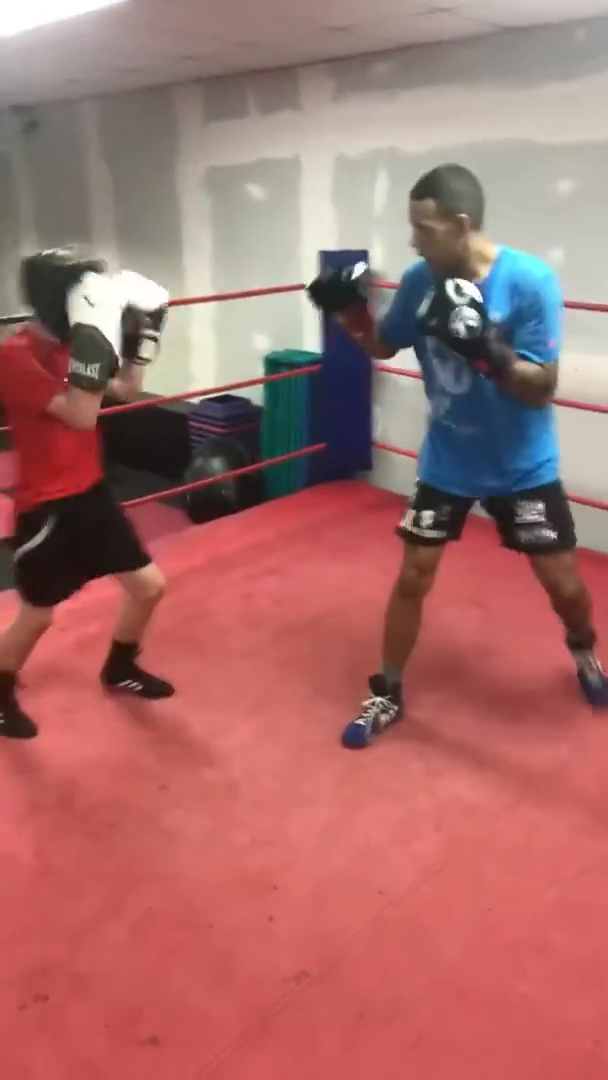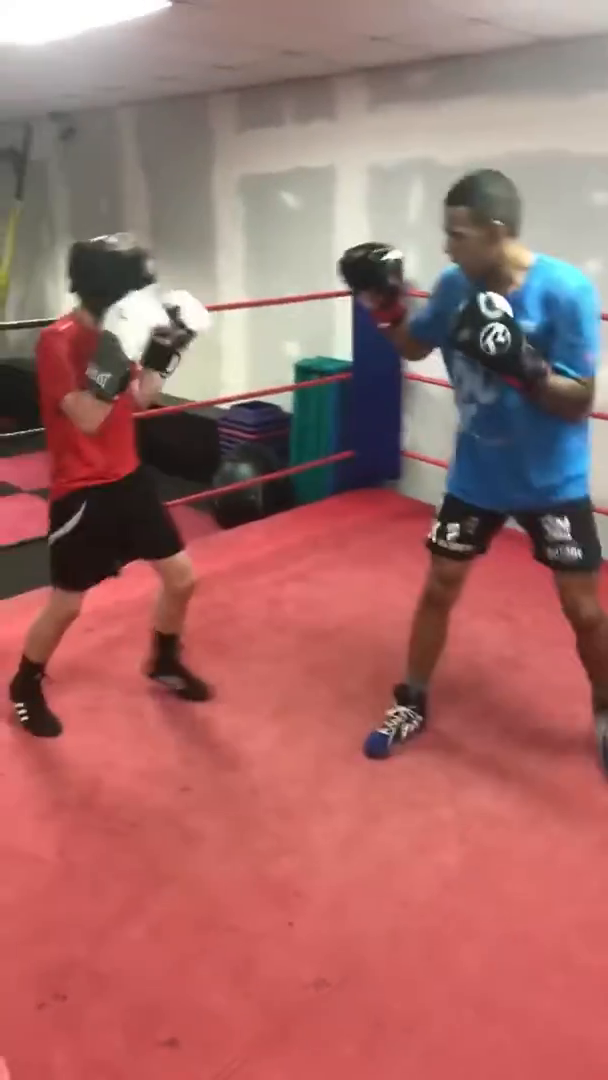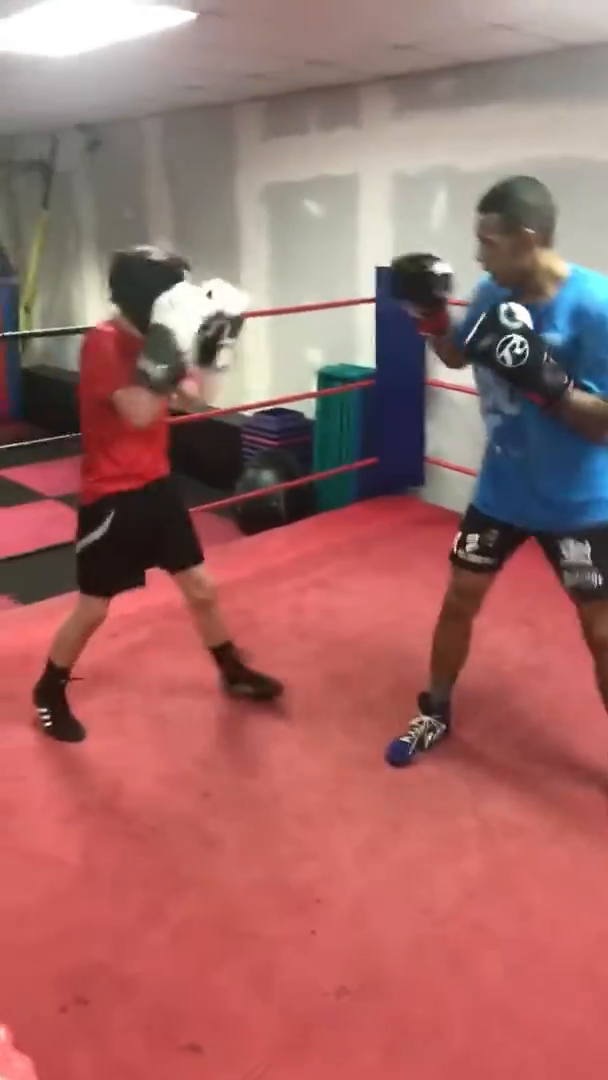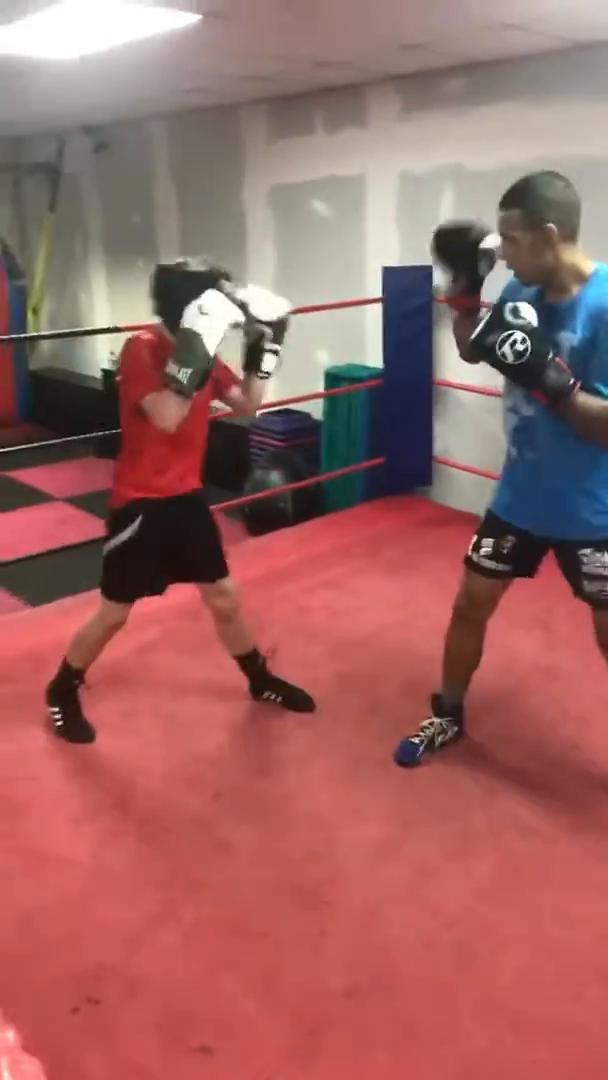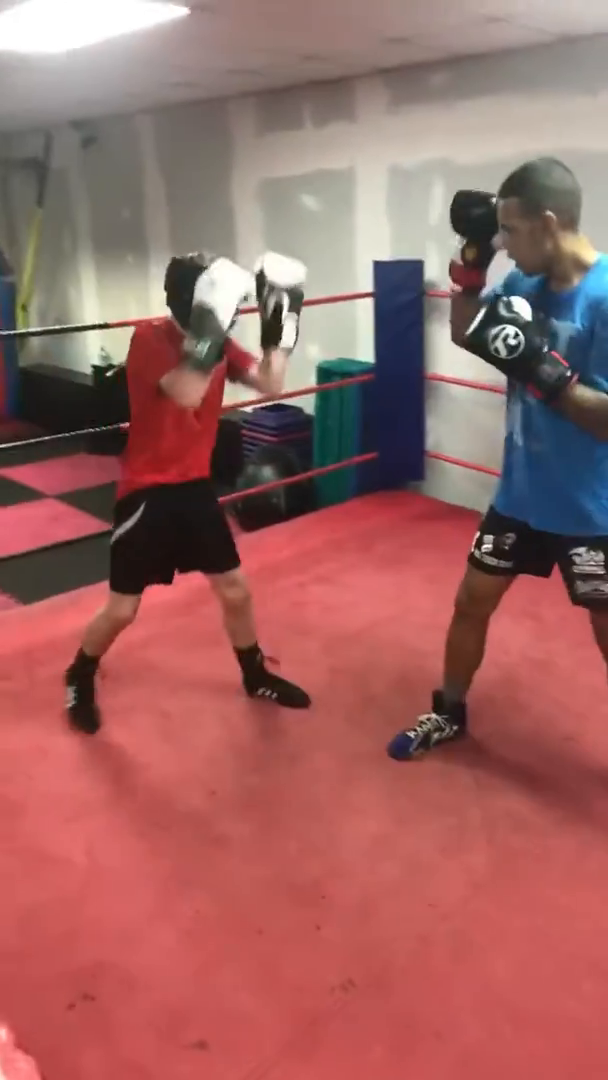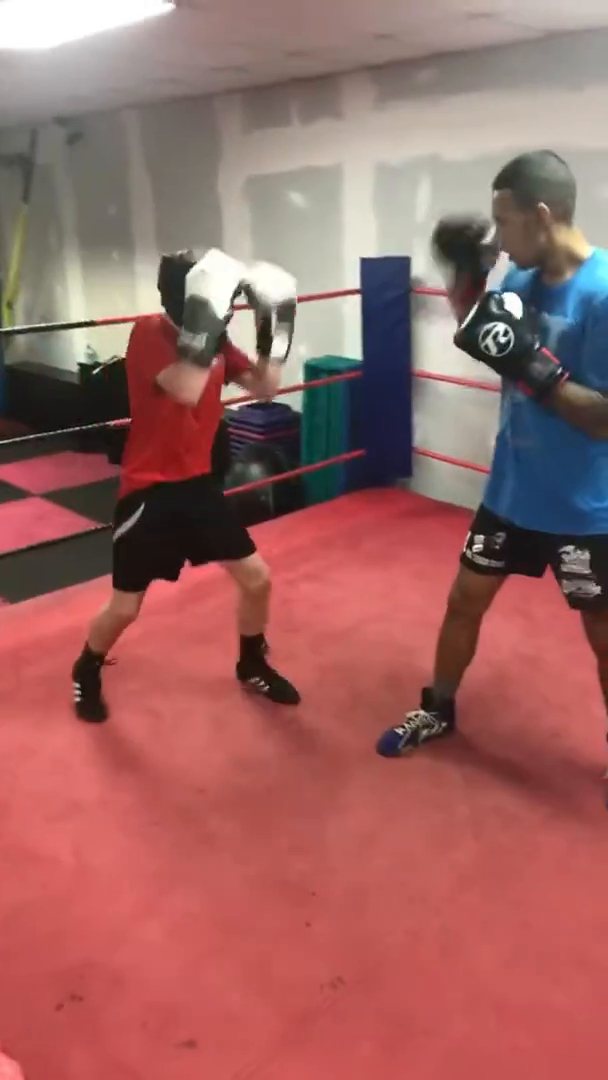
dt=0.1s
person 1, frame 1
left shoulder: (530, 281)
right shoulder: (420, 279)
left elbow: (543, 388)
right elbow: (382, 347)
left wrist: (488, 349)
right wrist: (350, 310)
left hip: (523, 465)
right hip: (446, 461)
right knee: (412, 578)
right ankle: (385, 696)
person 1, frame 2
right shoulder: (455, 287)
right elbow: (414, 346)
left wrist: (519, 362)
right wrist: (384, 299)
left hip: (552, 479)
right hip: (476, 473)
right knee: (438, 590)
right ankle: (411, 705)
person 1, frame 3
right shoulder: (494, 292)
right elbow: (453, 356)
left wrist: (539, 377)
right wrist: (427, 305)
right hip: (501, 488)
right knee: (458, 602)
right ankle: (434, 715)
person 1, frame 4
right shoulder: (522, 291)
right elbow: (469, 349)
left wrist: (544, 375)
right wrist: (464, 283)
right hip: (520, 496)
right knee: (470, 605)
right ankle: (447, 716)
person 1, frame 5
right shoulder: (525, 283)
right elbow: (464, 337)
left wrist: (540, 367)
right wrist: (472, 259)
right hip: (522, 492)
right knee: (472, 601)
right ankle: (448, 712)
person 1, frame 6
right shoulder: (522, 278)
right elbow: (472, 343)
left wrist: (531, 363)
right wrist: (463, 269)
right hip: (512, 489)
right knee: (465, 601)
right ankle: (438, 710)
person 2, frame 1
left shoulder: (73, 341)
left elbow: (127, 391)
right elbow: (79, 417)
left wrist: (143, 327)
right wrist: (93, 336)
left hip: (92, 492)
right hip: (47, 506)
left knee: (150, 586)
left ankle: (119, 668)
person 2, frame 2
left shoulder: (109, 334)
right shoulder: (59, 341)
left elbow: (139, 397)
right elbow: (86, 418)
left wrist: (166, 343)
right wrist: (117, 348)
left hip: (127, 479)
right hip: (81, 491)
left knee: (182, 575)
right knee: (66, 604)
left ankle: (165, 662)
right ankle: (25, 688)
person 2, frame 3
left shoulder: (159, 339)
right shoulder: (103, 342)
left elbow: (187, 394)
right elbow: (139, 412)
left wrist: (214, 337)
right wrist: (166, 340)
left hip: (157, 487)
right hip: (111, 497)
left knee: (201, 589)
right knee: (92, 609)
left ankle: (234, 672)
right ankle: (49, 692)
person 2, frame 4
left shoulder: (194, 350)
right shoulder: (141, 348)
left elbow: (248, 404)
right elbow: (165, 418)
left wrist: (263, 345)
right wrist: (195, 348)
left hip: (187, 497)
right hip: (141, 503)
left knee: (225, 600)
right knee: (114, 613)
left ankle: (260, 680)
right ankle: (62, 692)
person 2, frame 5
left shoulder: (217, 342)
right shoulder: (150, 337)
left elbow: (271, 382)
right elbow: (188, 394)
left wrist: (282, 318)
right wrist: (210, 322)
left hip: (196, 488)
right hip: (146, 494)
left knee: (235, 593)
right knee: (122, 609)
left ankle: (255, 674)
right ankle: (80, 679)
person 2, frame 6
left shoulder: (214, 341)
right shoulder: (148, 333)
left elbow: (265, 388)
right elbow: (186, 390)
right wrist: (205, 318)
left hip: (199, 484)
right hip: (149, 490)
left knee: (256, 577)
right knee: (126, 606)
left ankle: (253, 665)
right ankle: (86, 674)
